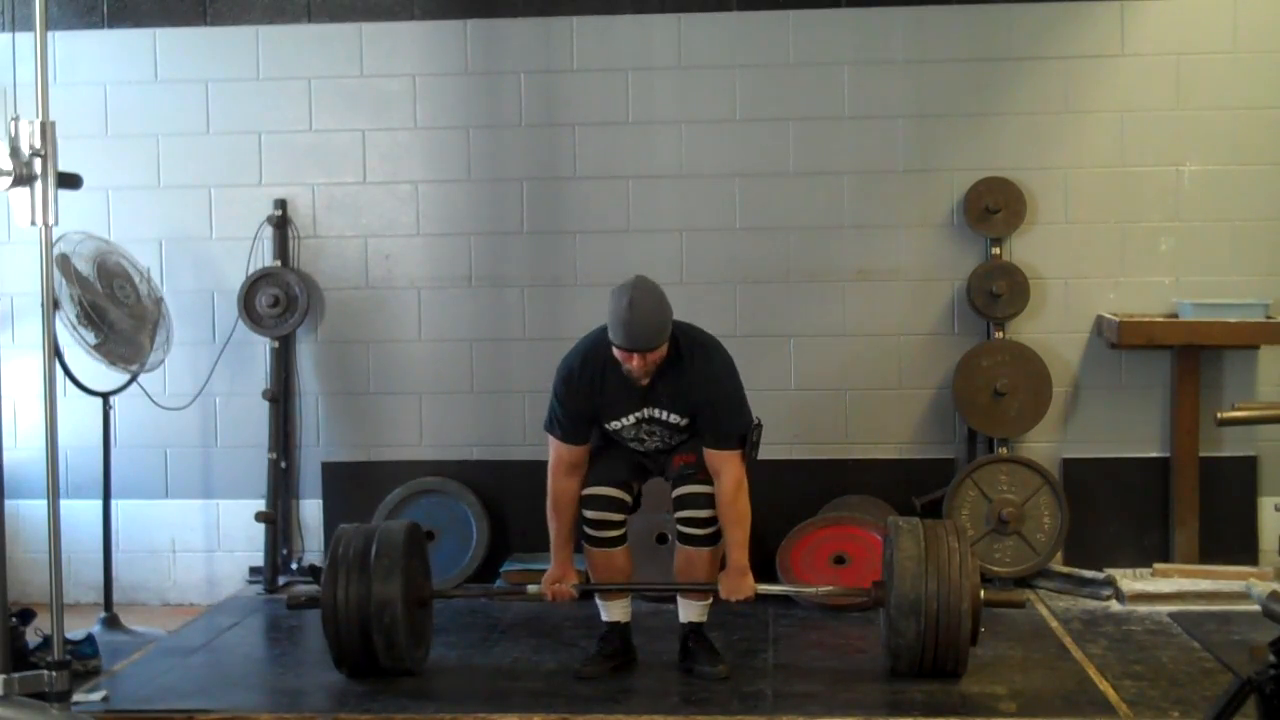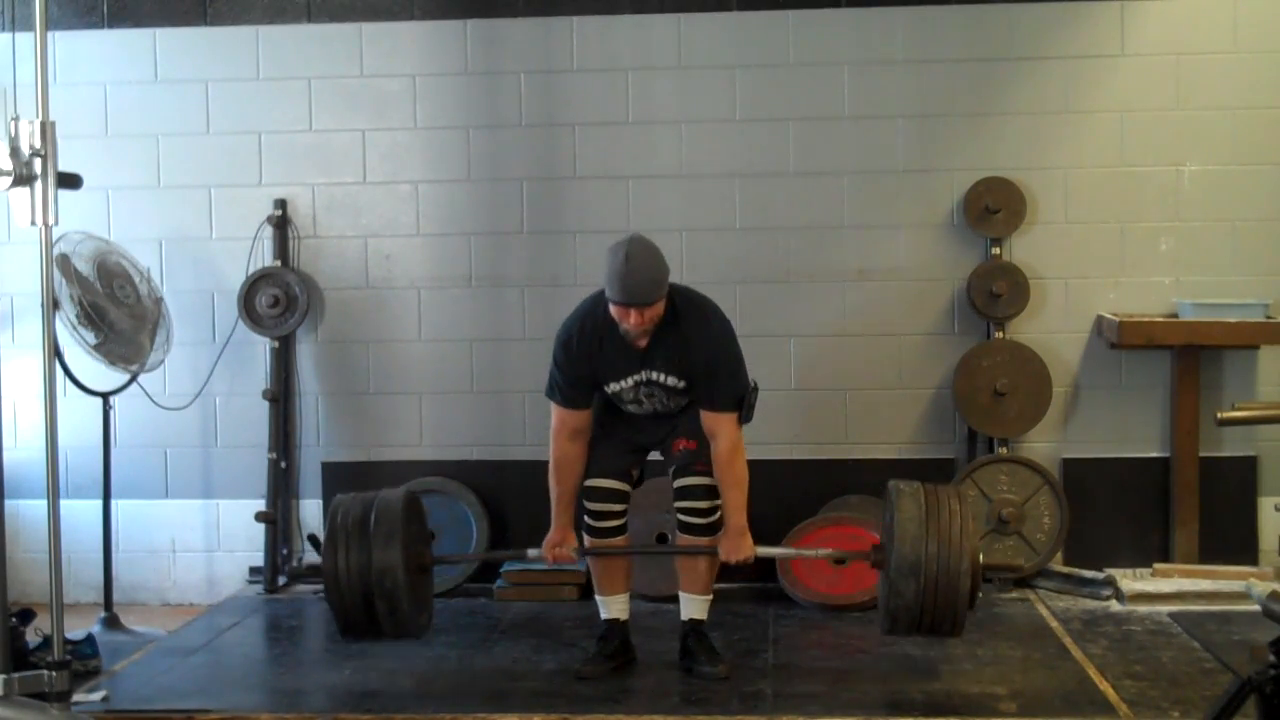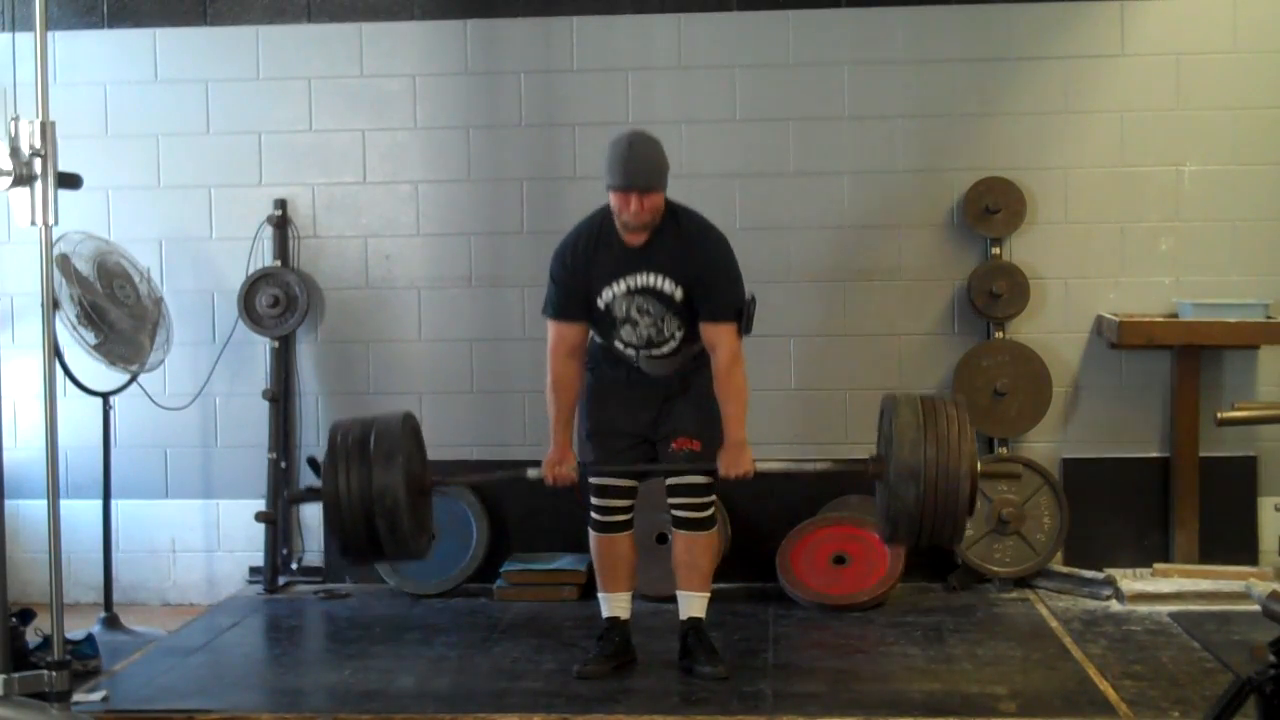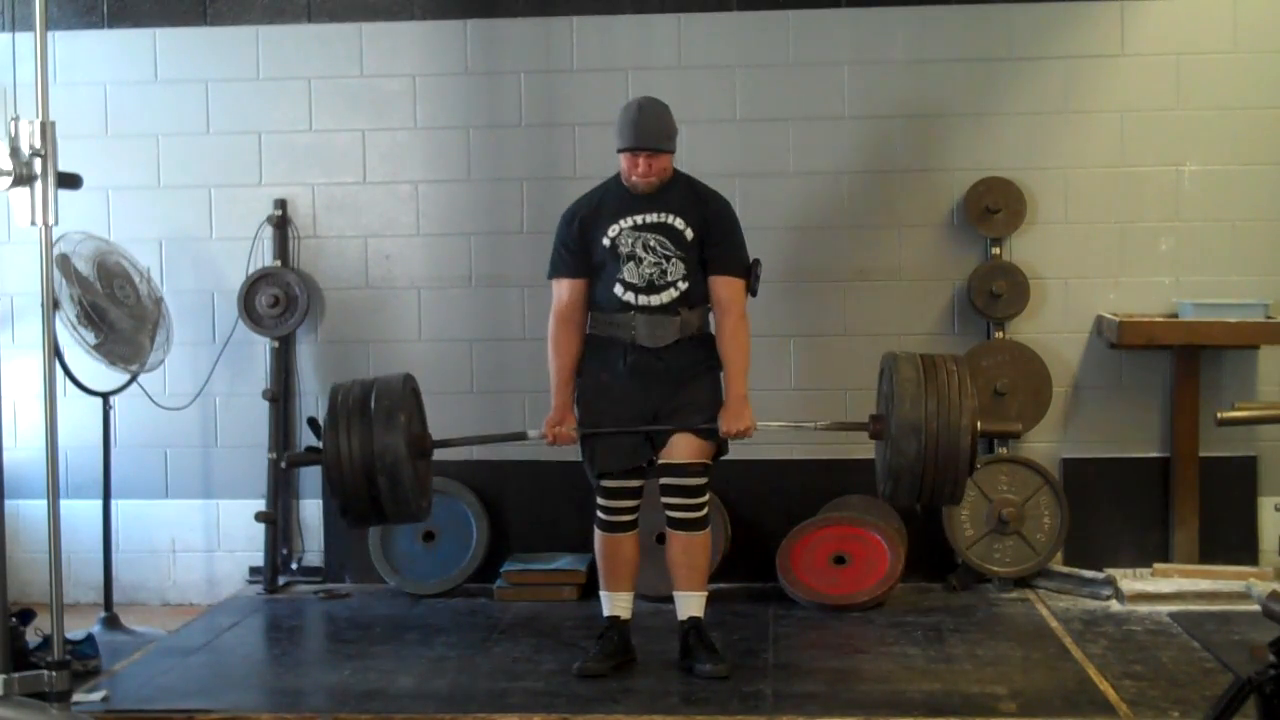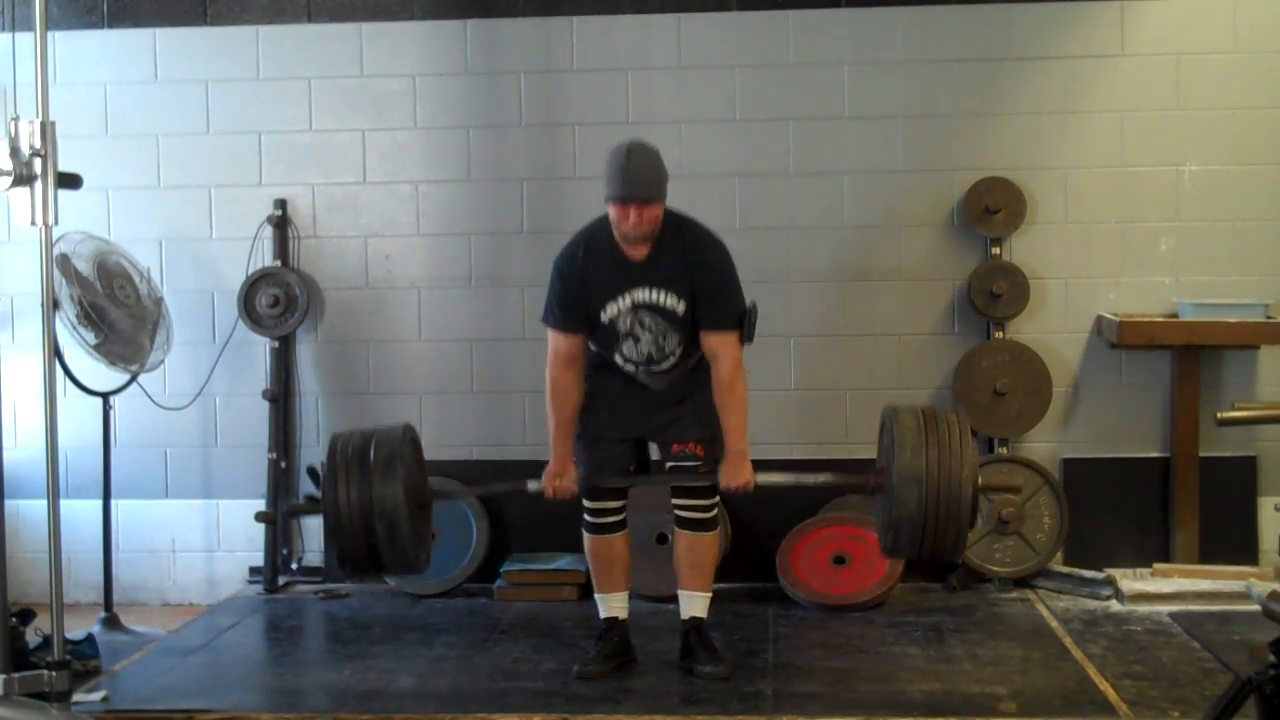
dt=0.5s
person 1, frame 1
left shoulder: (708, 363)
right shoulder: (580, 368)
left elbow: (728, 473)
right elbow: (565, 468)
left wrist: (738, 566)
right wrist: (560, 561)
left hip: (693, 441)
right hip: (617, 442)
left knee: (700, 513)
right knee: (597, 514)
left ankle: (693, 635)
right ankle: (616, 636)
person 1, frame 2
left shoulder: (705, 326)
right shoulder: (579, 333)
left elbow: (724, 436)
right elbow: (568, 434)
left wrist: (736, 527)
right wrist: (561, 525)
left hip: (692, 410)
right hip: (616, 412)
left knee: (699, 500)
right knee: (600, 502)
left ankle: (694, 633)
right ankle: (614, 634)
person 1, frame 3
left shoulder: (703, 244)
right shoulder: (578, 250)
left elbow: (725, 351)
right elbow: (564, 352)
left wrist: (735, 443)
right wrist: (560, 445)
left hip: (688, 378)
right hip: (614, 376)
left knee: (693, 499)
right knee: (608, 502)
left ankle: (693, 632)
right ankle: (615, 632)
person 1, frame 4
left shoulder: (708, 208)
right shoulder: (585, 213)
left elbow: (730, 307)
right elbow: (567, 311)
left wrist: (737, 396)
right wrist: (560, 401)
left hip: (688, 369)
right hip: (610, 369)
left knee: (686, 502)
right knee: (615, 505)
left ankle: (692, 631)
right ankle: (616, 631)
person 1, frame 5
left shoulder: (704, 253)
right shoulder: (576, 260)
left elbow: (725, 360)
right elbow: (565, 363)
left wrist: (736, 450)
right wrist: (560, 454)
left hip: (687, 385)
right hip: (611, 383)
left knee: (698, 500)
right knee: (600, 502)
left ankle: (695, 634)
right ankle: (614, 634)
